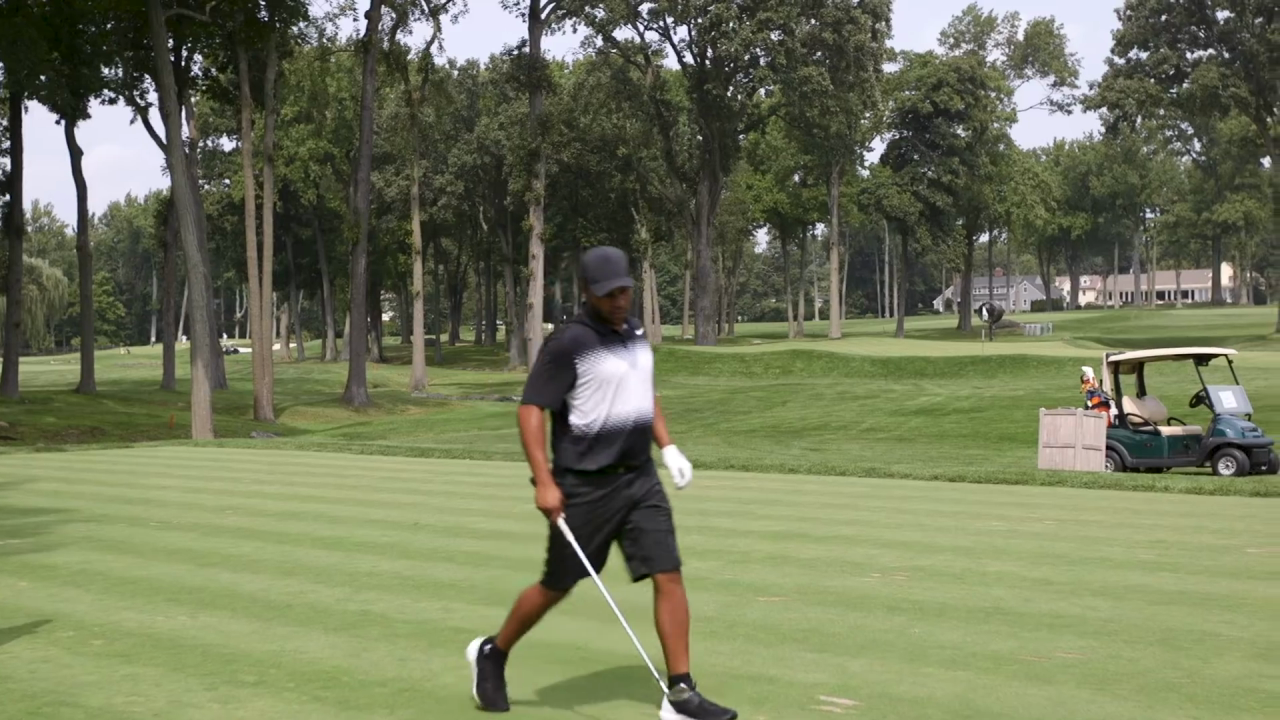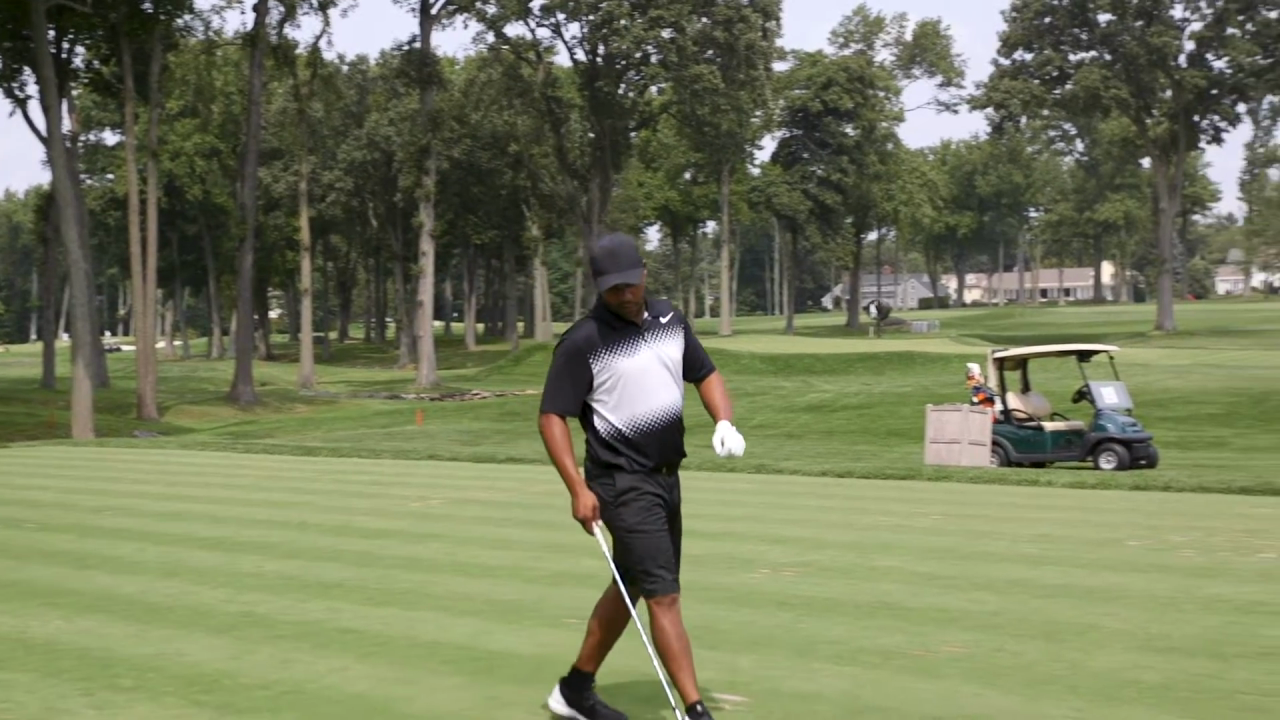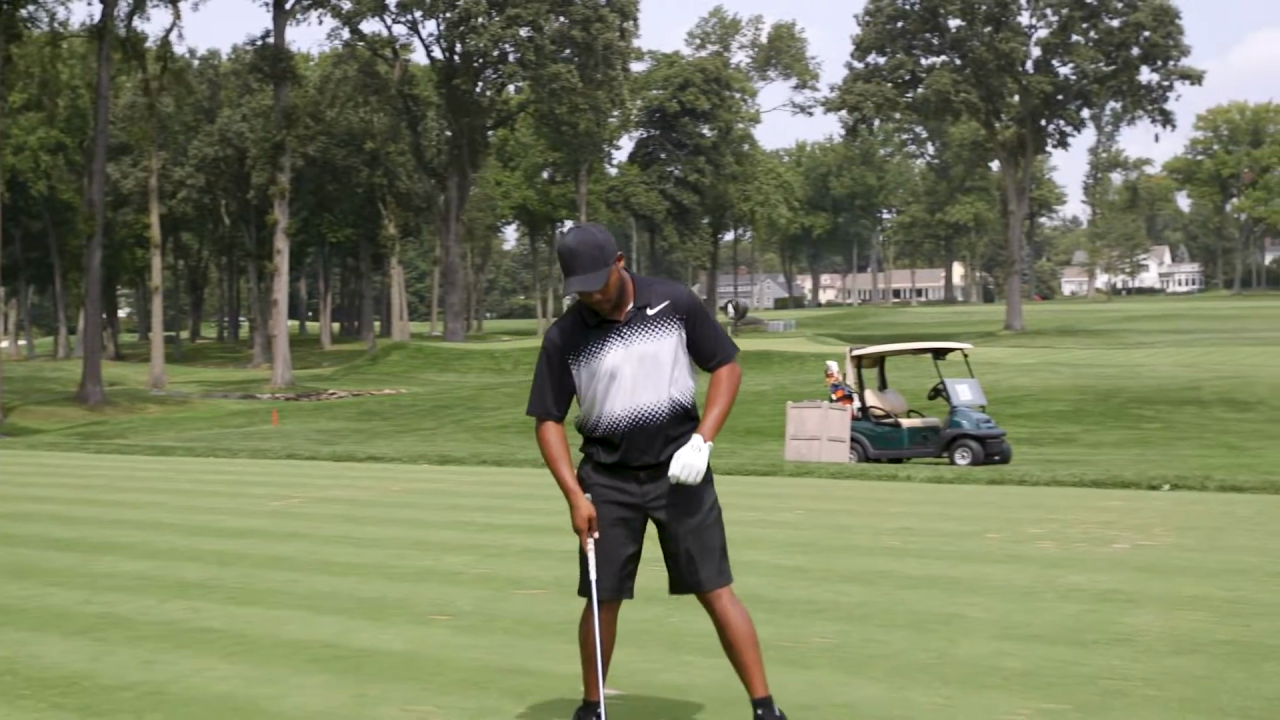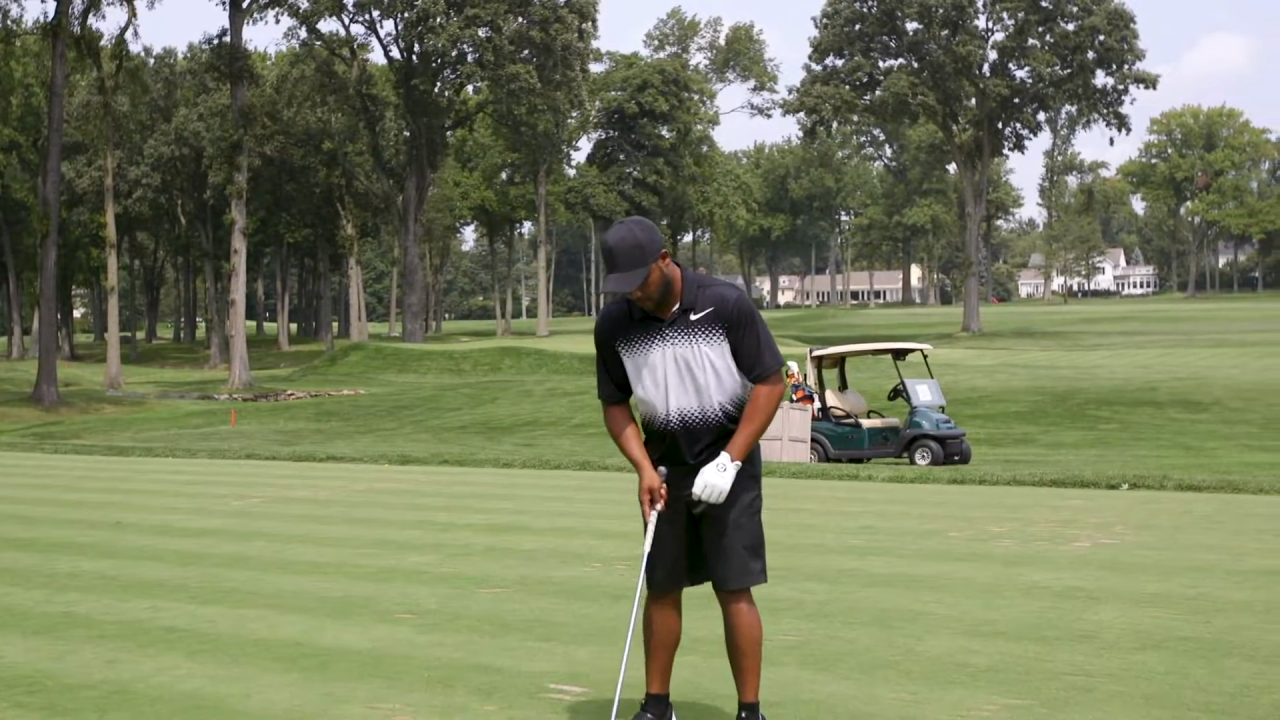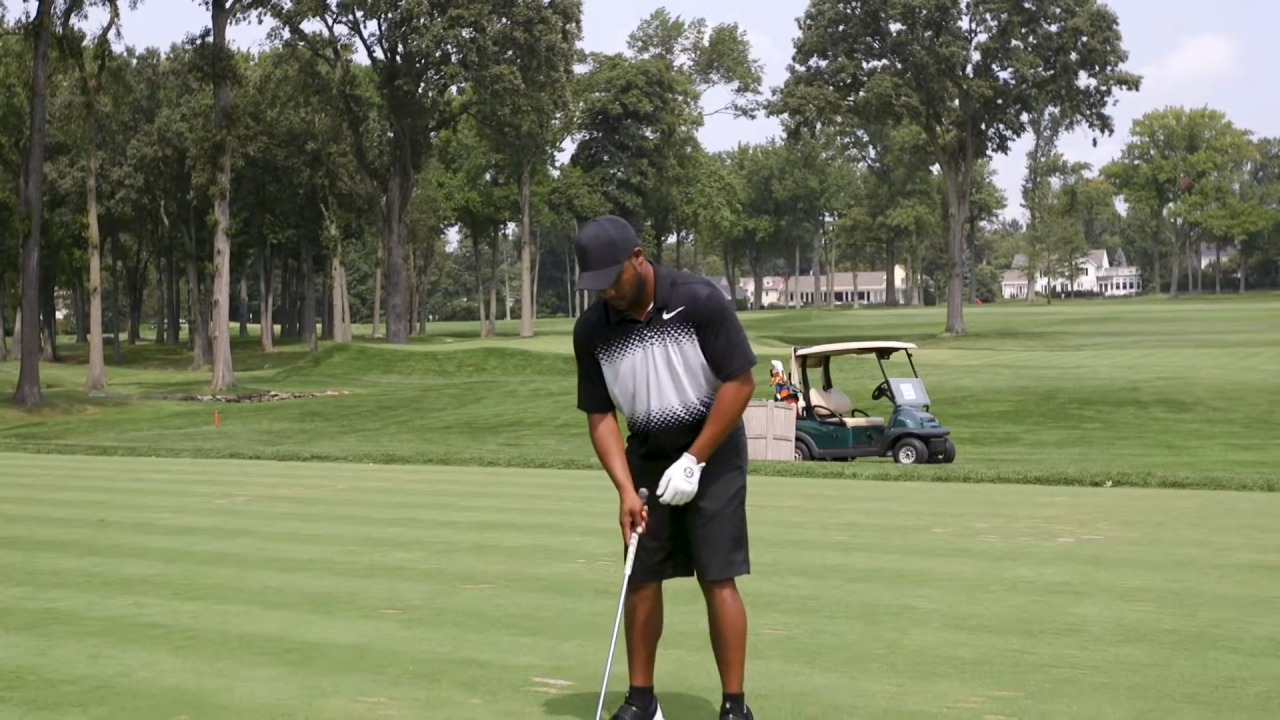
dt=1s
person 1, frame 1
left shoulder: (637, 333)
right shoulder: (569, 343)
right elbow: (530, 409)
left wrist: (668, 447)
right wrist: (544, 481)
left hip: (640, 479)
right hip: (586, 485)
left knee: (669, 575)
right knee: (556, 583)
right ankle: (492, 653)
person 1, frame 2
left shoulder: (669, 317)
right shoulder: (583, 340)
left elbow: (706, 374)
right elbow: (552, 417)
left wrist: (724, 423)
right wrist: (577, 488)
left hip: (665, 476)
right hip: (622, 482)
left knee: (633, 588)
right knee: (663, 595)
person 1, frame 3
left shoulder: (677, 303)
right shoulder: (564, 337)
left elbow: (727, 367)
right elbow: (548, 420)
left wrist: (701, 441)
right wrist: (575, 496)
left hip: (679, 469)
right hip: (609, 478)
left knee: (715, 590)
right knee: (603, 598)
person 1, frame 4
left shoulder: (727, 304)
right shoulder: (613, 324)
left elbow: (771, 382)
right elbow: (615, 404)
left wrist: (728, 461)
right wrist: (644, 469)
left hip: (726, 463)
right hip: (665, 467)
left knee: (733, 589)
right knee: (662, 589)
person 1, frame 5
left shoulder: (700, 300)
right shoulder: (591, 329)
left elbow: (739, 383)
right elbow: (600, 415)
left wrist: (693, 460)
right wrist: (626, 490)
left hip: (711, 450)
right hip: (647, 456)
left knee: (718, 579)
right knee: (640, 580)
